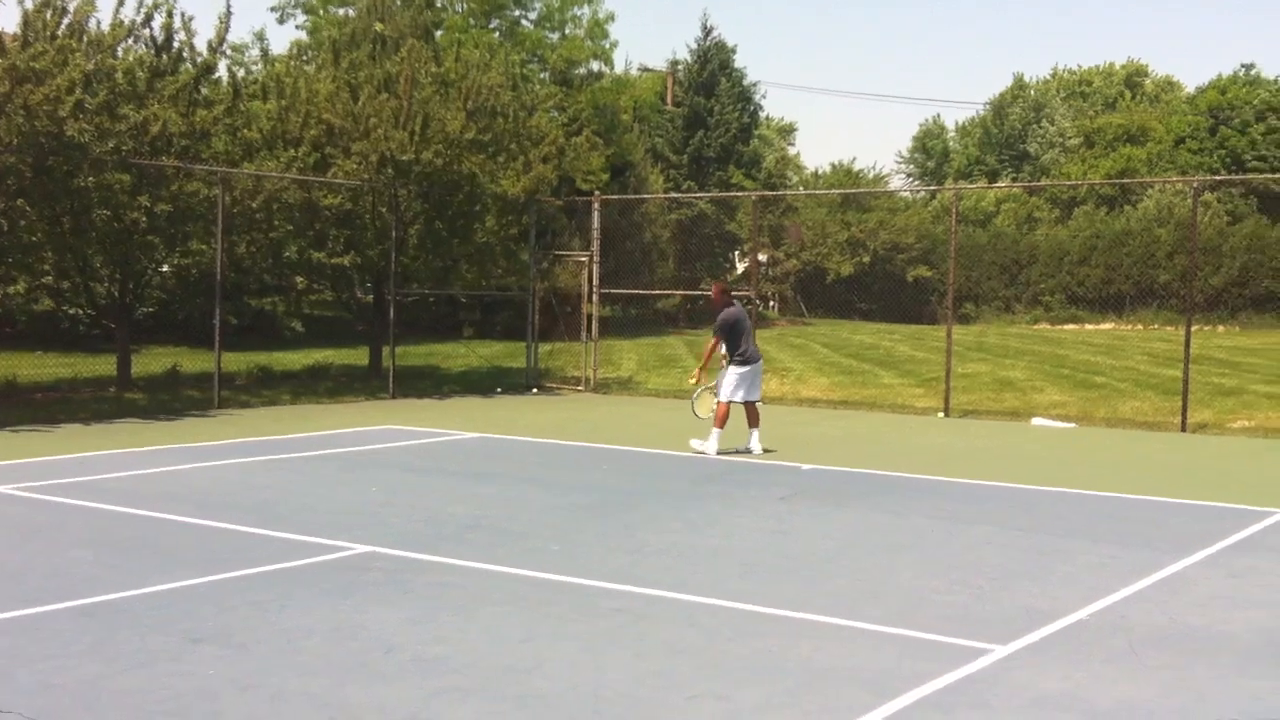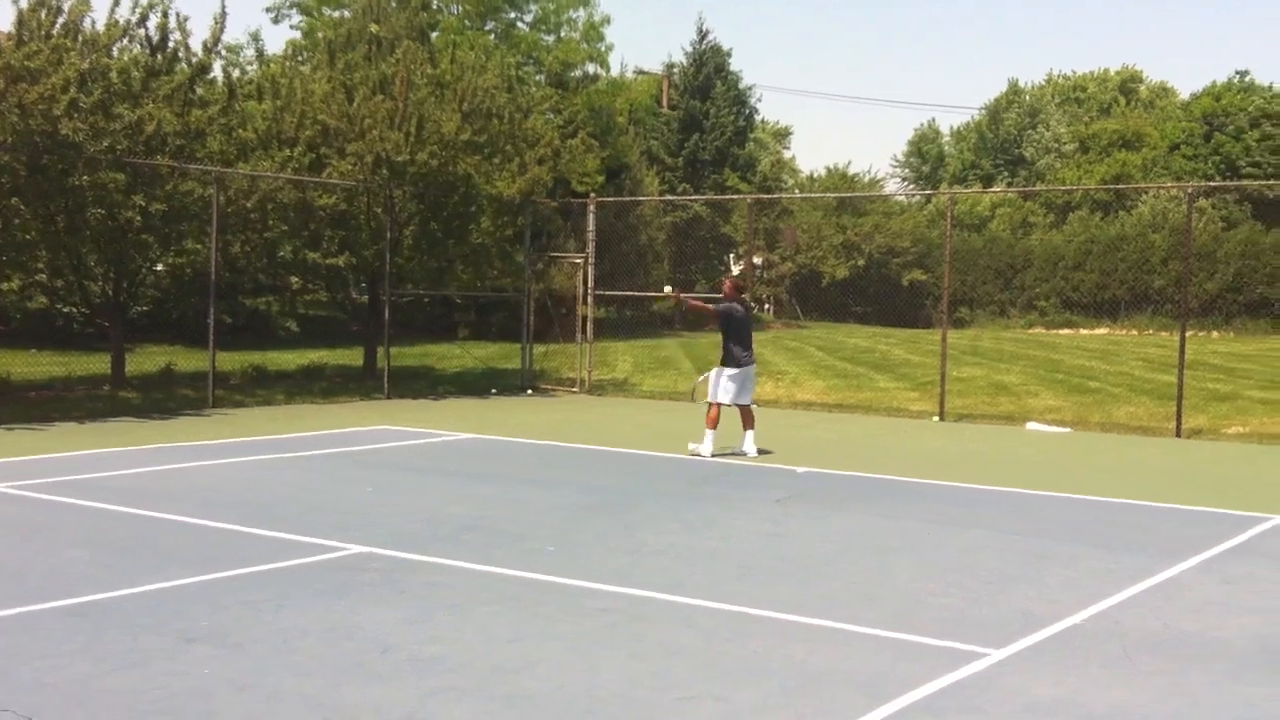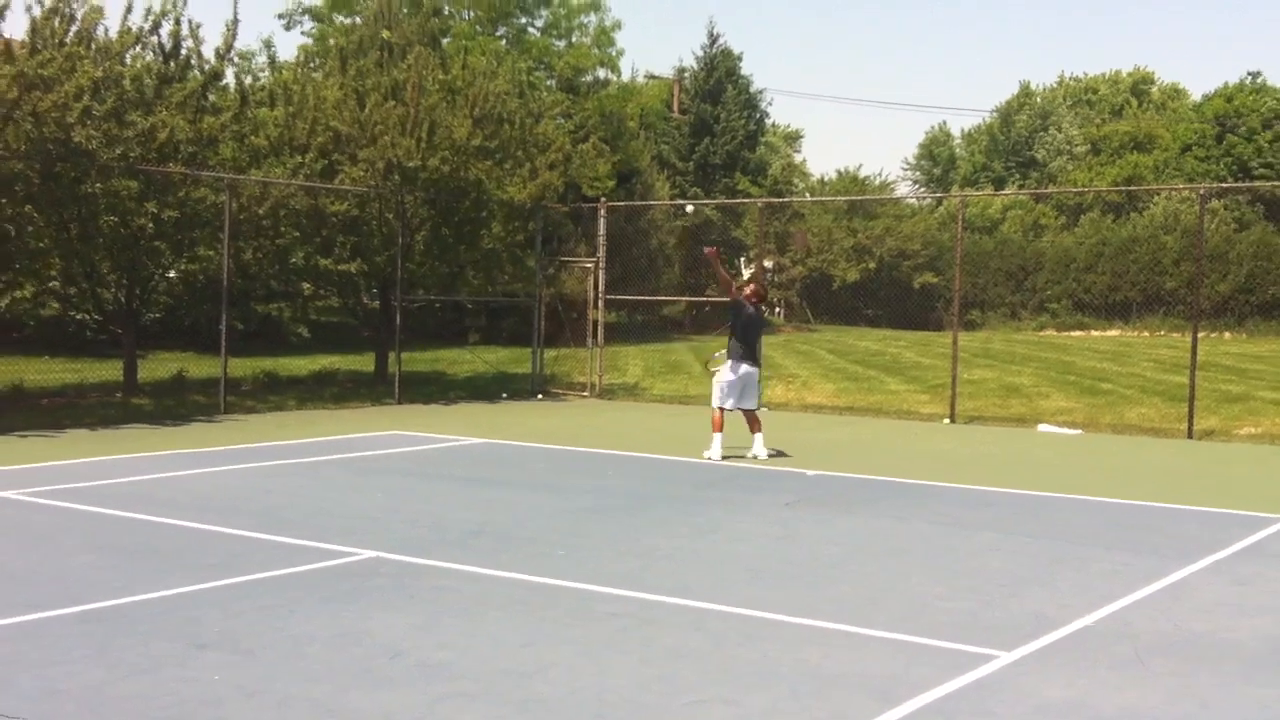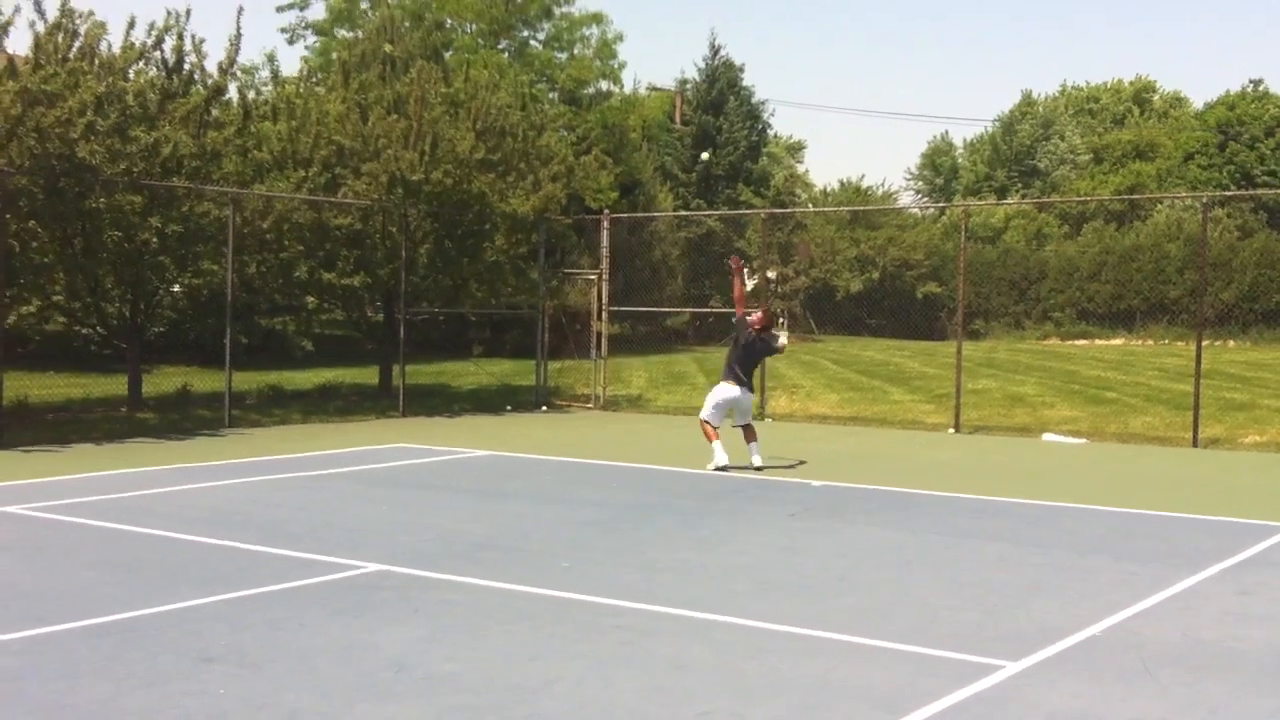
dt=0.2s
person 1, frame 1
left shoulder: (725, 317)
right shoulder: (734, 306)
left elbow: (713, 344)
left wrist: (700, 369)
right wrist: (725, 354)
left hip: (740, 365)
right hip: (755, 361)
left knee: (724, 401)
right knee: (750, 402)
left ankle: (711, 444)
right ankle: (754, 444)
person 1, frame 2
left shoulder: (730, 309)
right shoulder: (745, 308)
left elbow: (705, 308)
left wrist: (682, 299)
left hip: (732, 366)
right hip: (749, 364)
left knee: (715, 404)
right knee: (744, 406)
left ankle: (706, 446)
right ankle: (749, 446)
person 1, frame 3
left shoulder: (743, 308)
right shoulder: (760, 317)
left elbow: (728, 286)
left wrist: (715, 262)
left hip: (735, 367)
right hip: (753, 369)
left knee: (718, 408)
right knee: (750, 411)
left ankle: (716, 449)
right ankle: (759, 448)
person 1, frame 4
left shoulder: (744, 332)
right shoulder: (766, 344)
left elbow: (739, 301)
right elbow: (781, 345)
left wrist: (738, 274)
right wrist: (783, 336)
left hip: (726, 389)
right hip: (745, 394)
left knee: (707, 423)
right knee: (745, 424)
left ankle: (719, 456)
right ankle: (756, 457)
